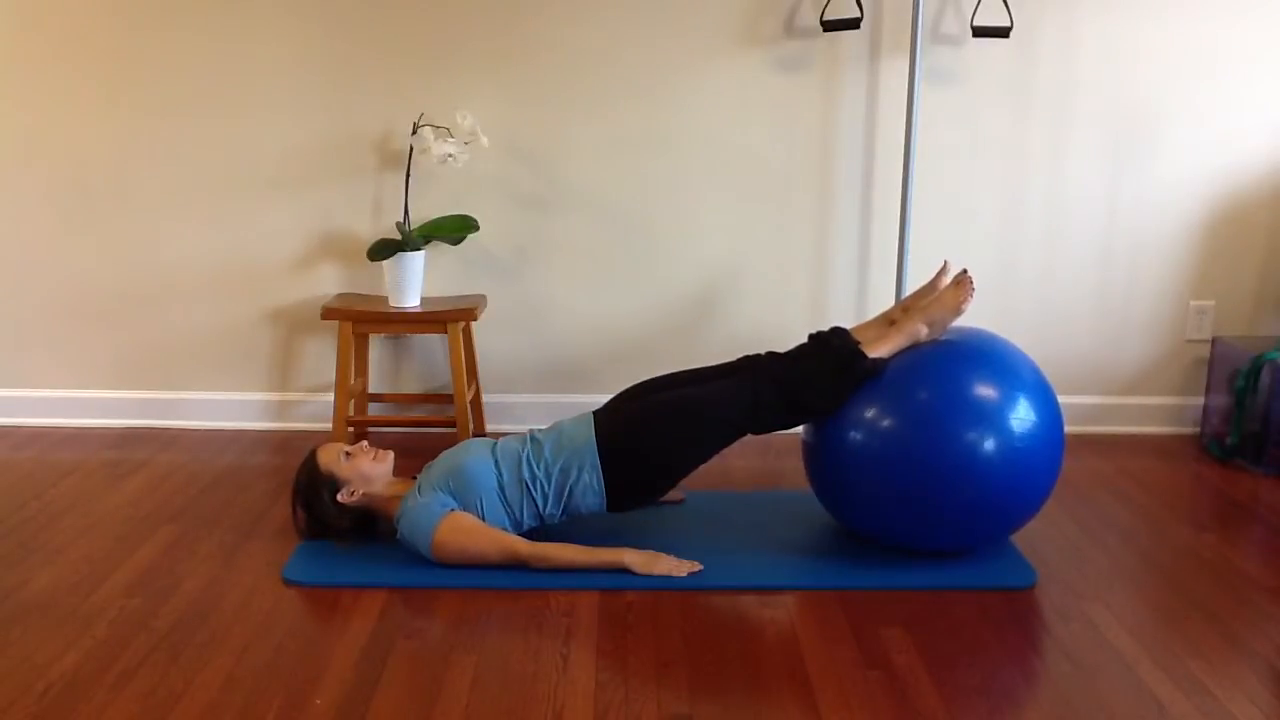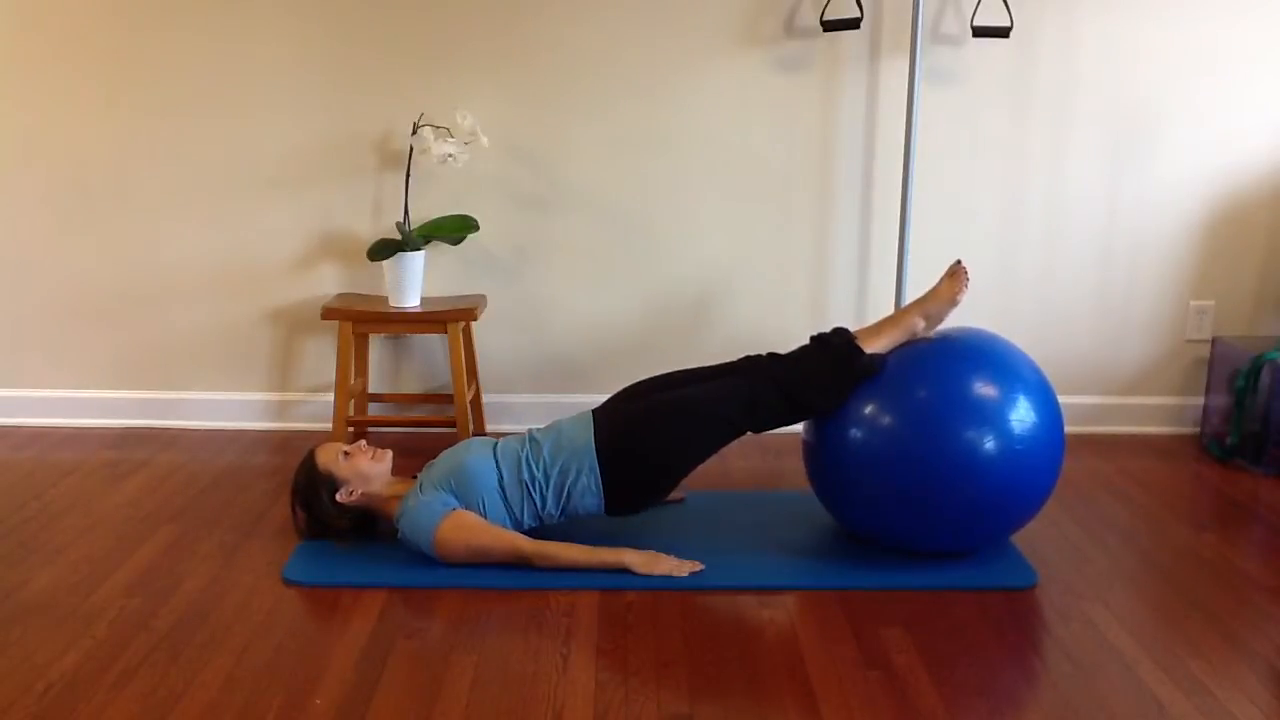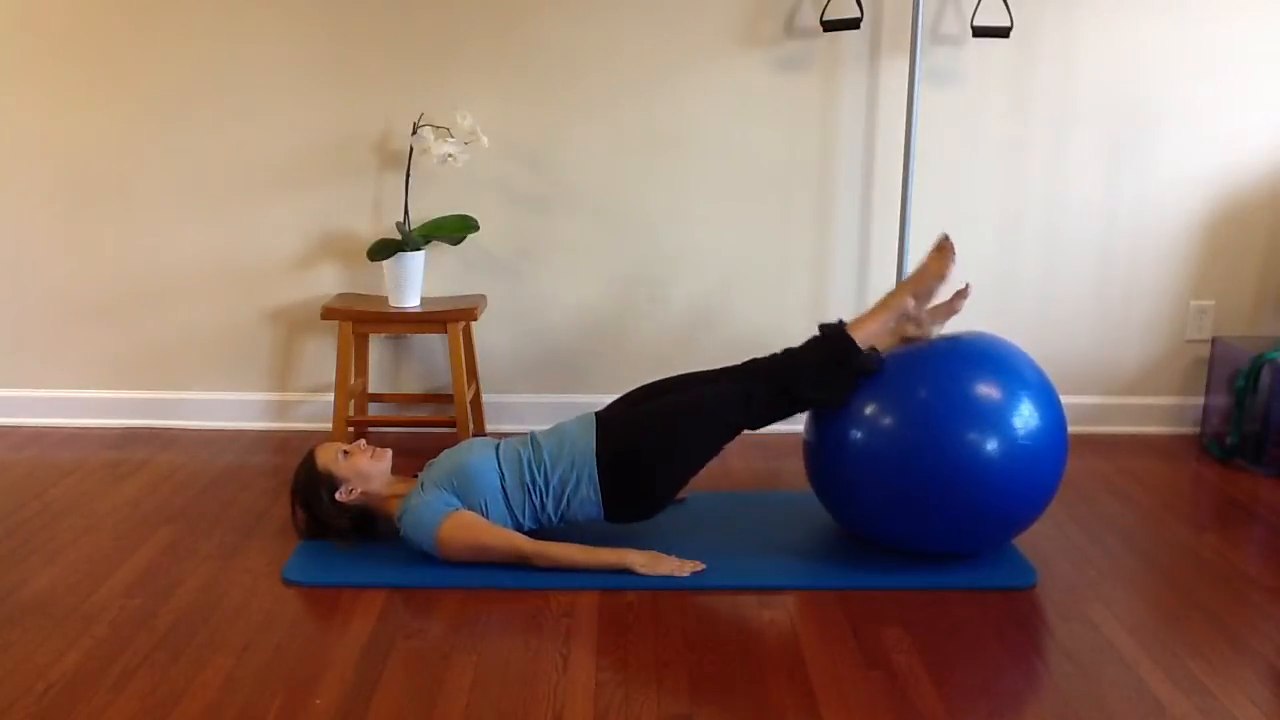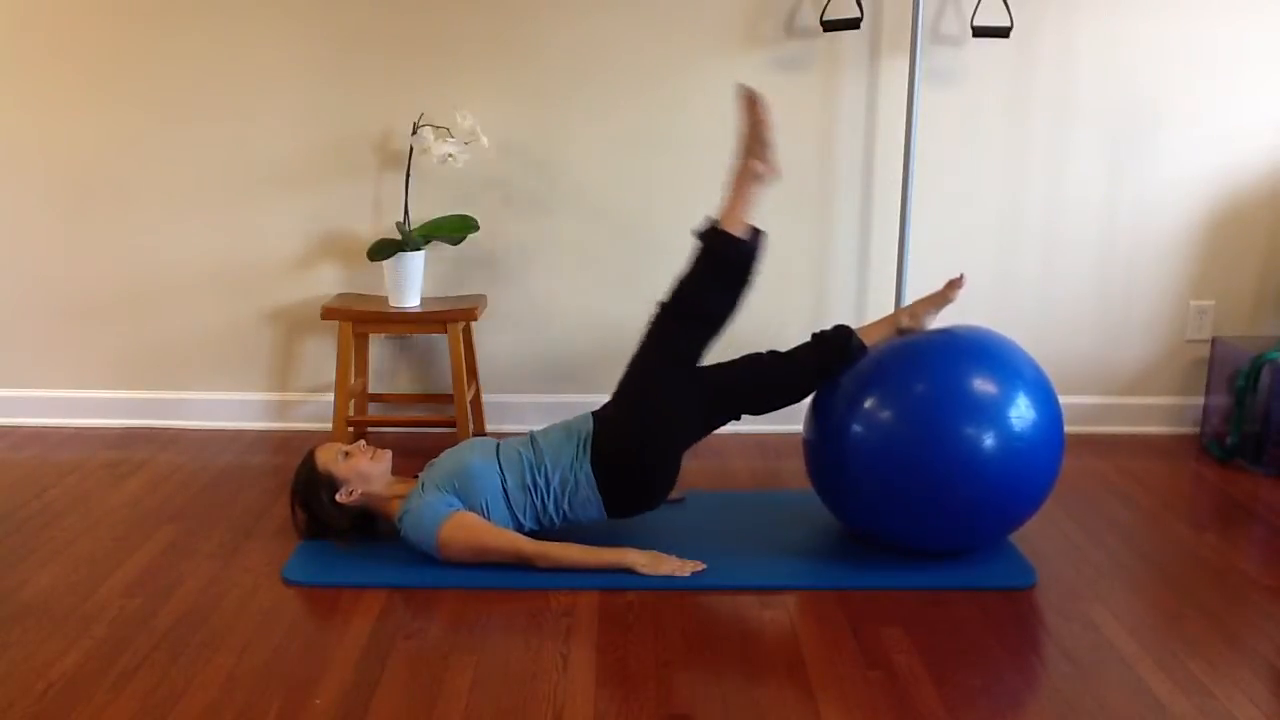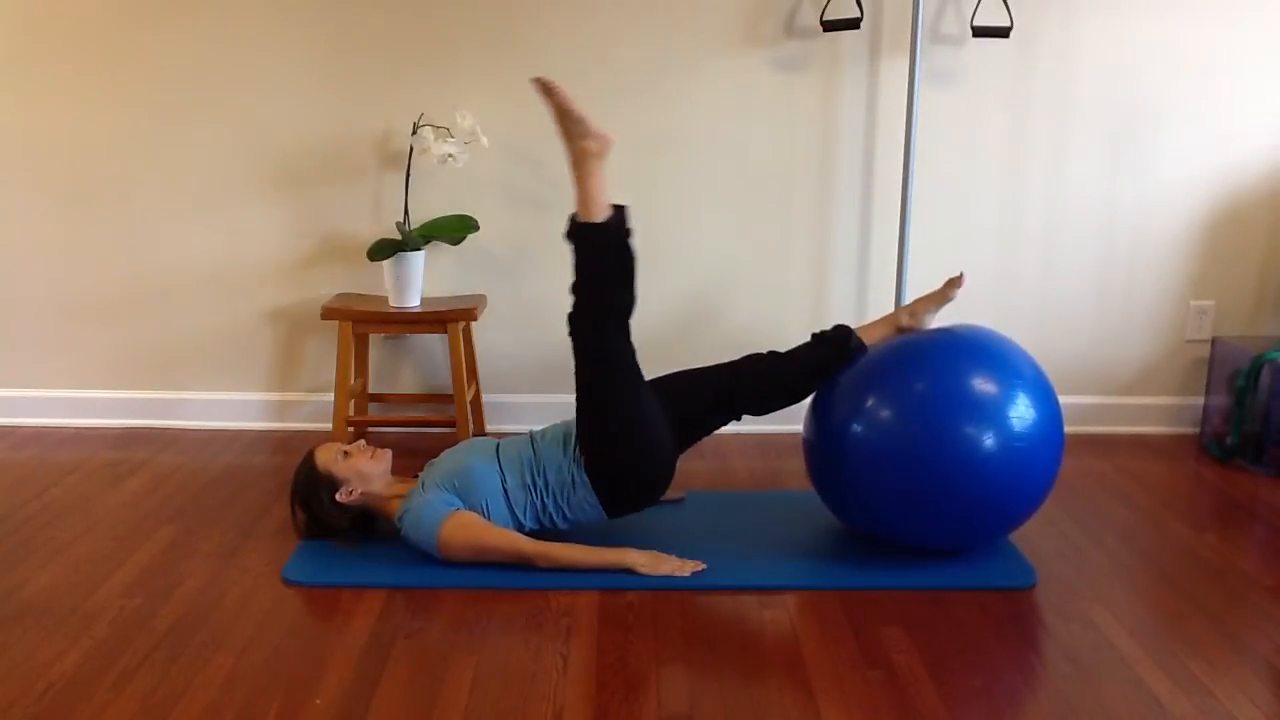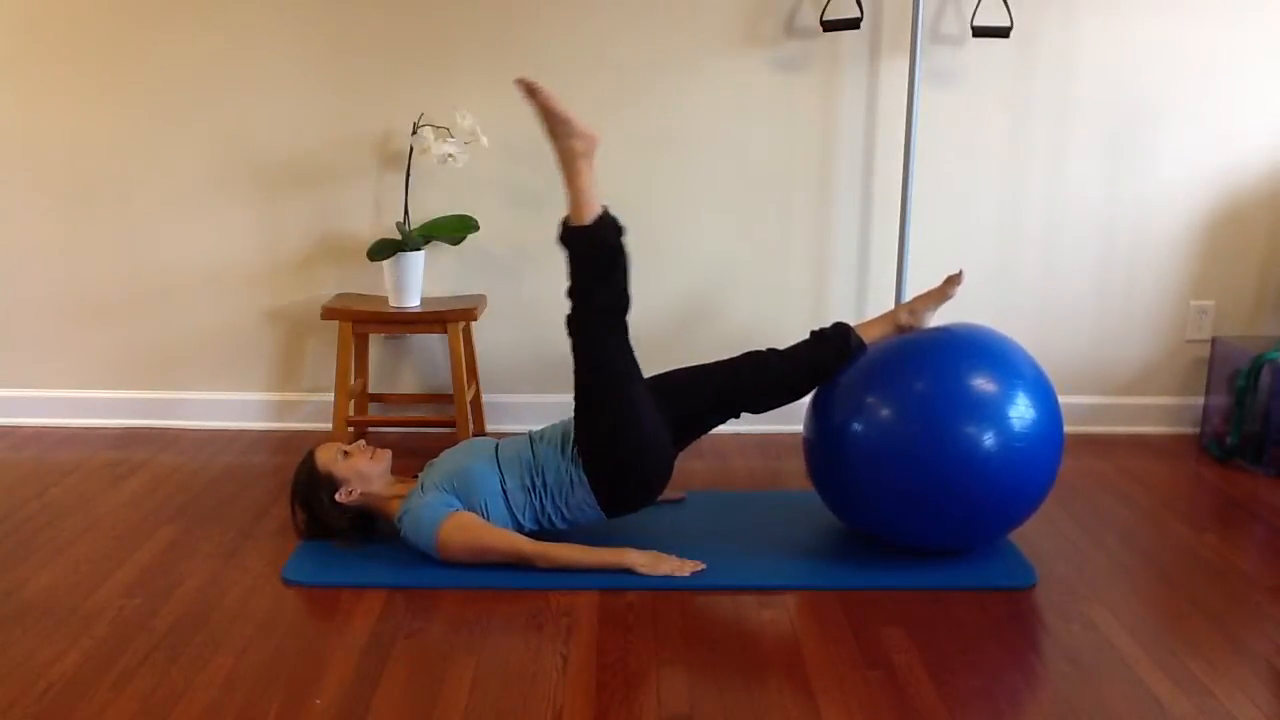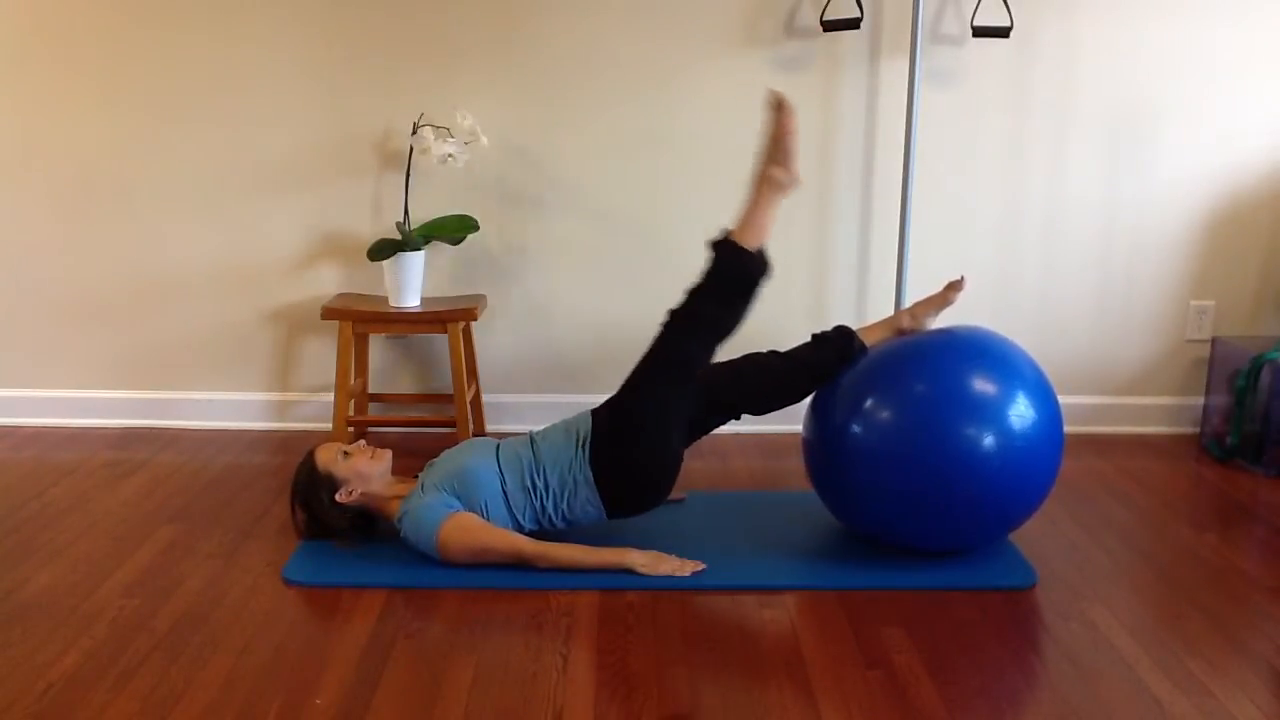
dt=0.4s
person 1, frame 1
left shoulder: (427, 485)
right shoulder: (419, 525)
right elbow: (521, 553)
right wrist: (626, 557)
left hip: (601, 438)
right hip: (609, 467)
left knee: (757, 371)
right knee: (758, 399)
left ankle: (900, 322)
right ankle: (910, 333)
person 1, frame 2
left shoulder: (427, 483)
right shoulder: (417, 522)
right elbow: (524, 551)
left wrist: (647, 482)
right wrist: (627, 558)
left hip: (599, 436)
right hip: (609, 469)
left knee: (753, 373)
right knee: (752, 400)
left ankle: (902, 325)
right ankle: (907, 327)
person 1, frame 3
left shoulder: (426, 481)
right shoulder: (416, 520)
right elbow: (524, 551)
left wrist: (663, 478)
right wrist: (629, 560)
left hip: (602, 439)
right hip: (615, 478)
left knee: (748, 389)
right knee: (744, 395)
left ankle: (895, 331)
right ankle: (894, 316)
person 1, frame 4
left shoulder: (427, 484)
right shoulder: (418, 522)
right elbow: (528, 552)
left wrist: (647, 477)
right wrist: (630, 557)
left hip: (601, 451)
right hip: (614, 478)
left knee: (751, 378)
right knee: (678, 333)
left ankle: (895, 327)
right ankle: (745, 184)
person 1, frame 5
left shoulder: (426, 485)
right shoulder: (419, 522)
right elbow: (528, 552)
left wrist: (639, 479)
right wrist: (631, 557)
left hip: (604, 463)
right hip: (613, 476)
left knee: (749, 382)
right knee: (599, 325)
left ankle: (894, 327)
person 1, frame 6
left shoulder: (425, 484)
right shoulder: (417, 522)
right elbow: (527, 553)
left wrist: (643, 481)
right wrist: (630, 559)
left hip: (601, 463)
right hip: (610, 478)
left knee: (748, 378)
right knee: (597, 325)
left ankle: (894, 323)
person 1, frame 7
left shoulder: (426, 483)
right shoulder: (419, 524)
right elbow: (525, 552)
left wrist: (648, 467)
right wrist: (629, 558)
left hip: (598, 447)
right hip: (613, 478)
left knee: (745, 381)
right knee: (687, 337)
left ankle: (897, 328)
right ankle: (764, 192)
